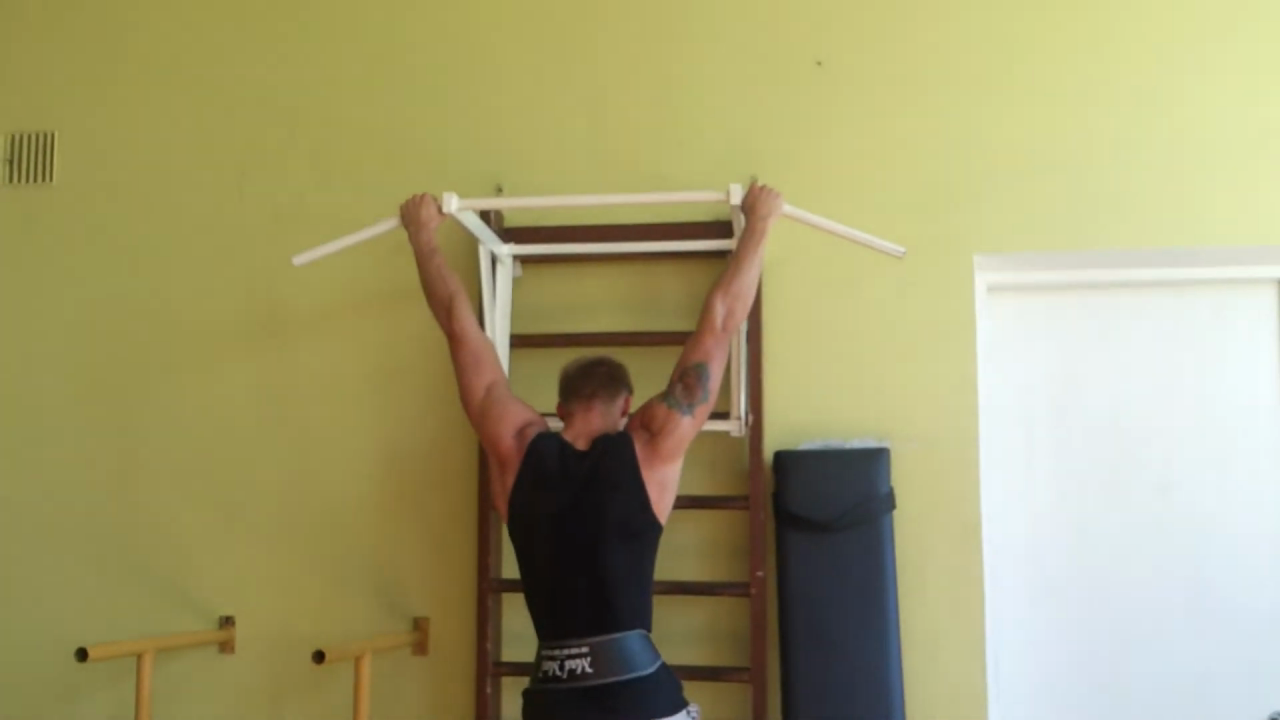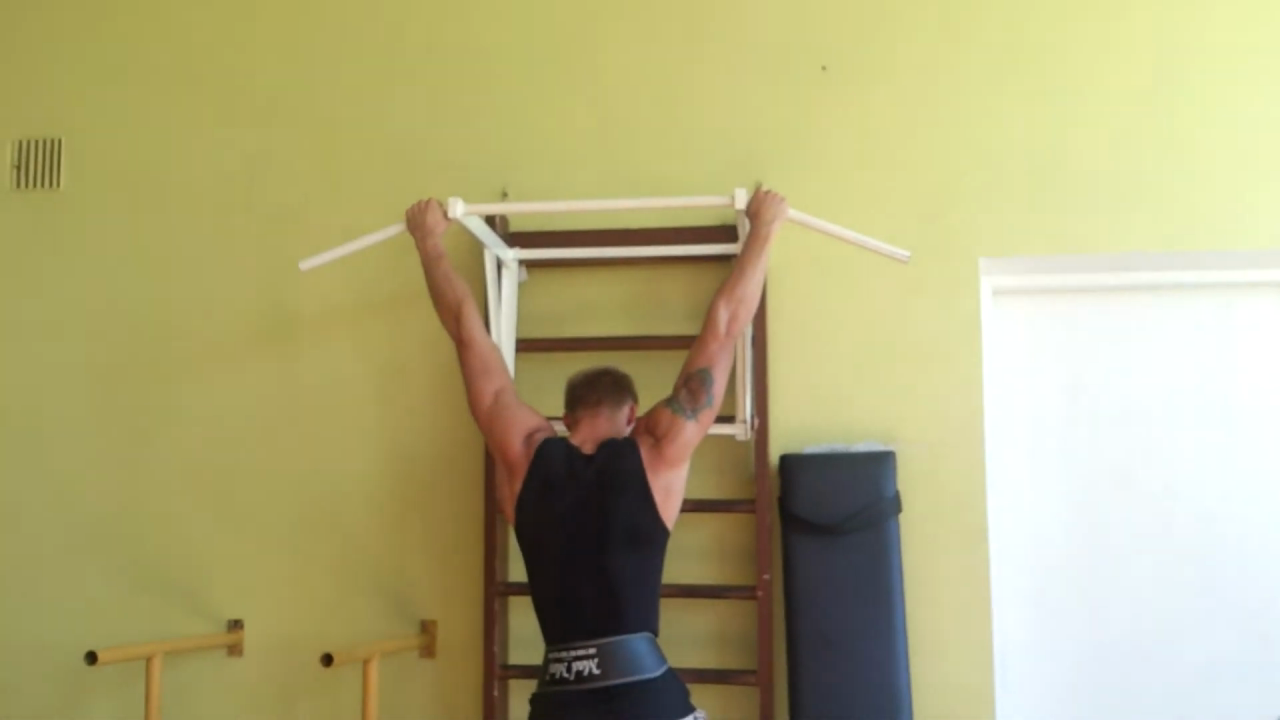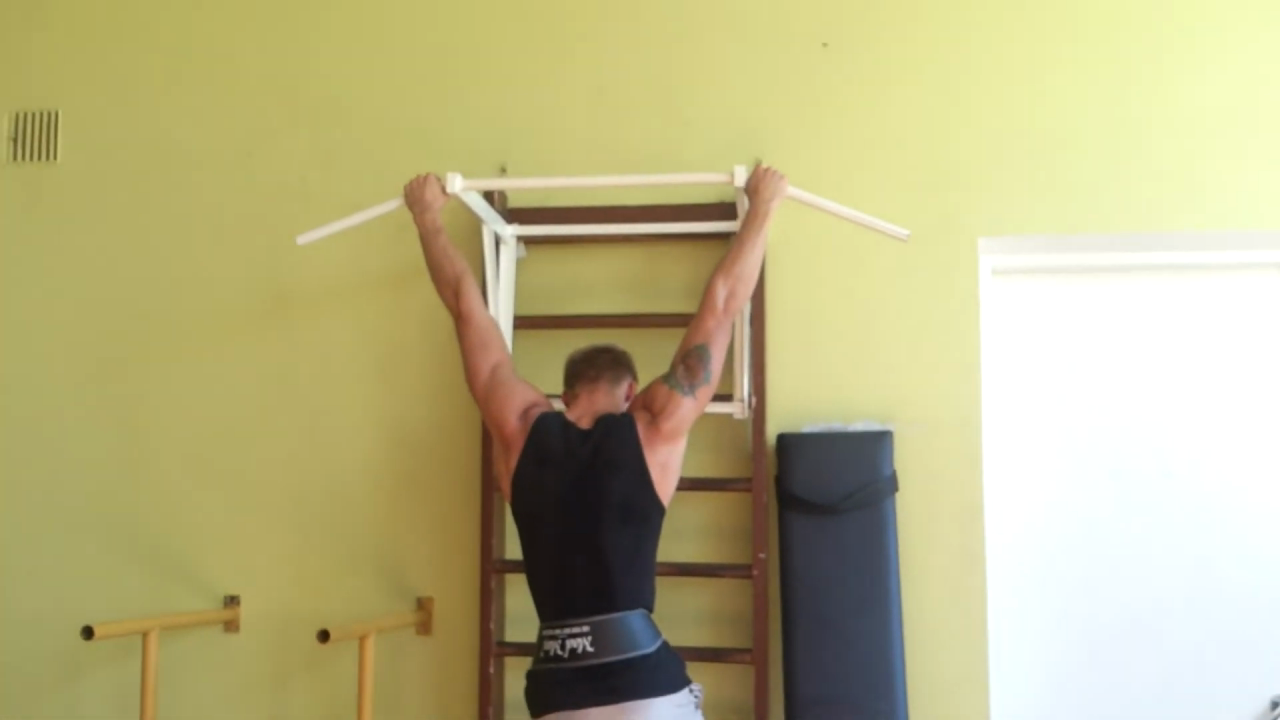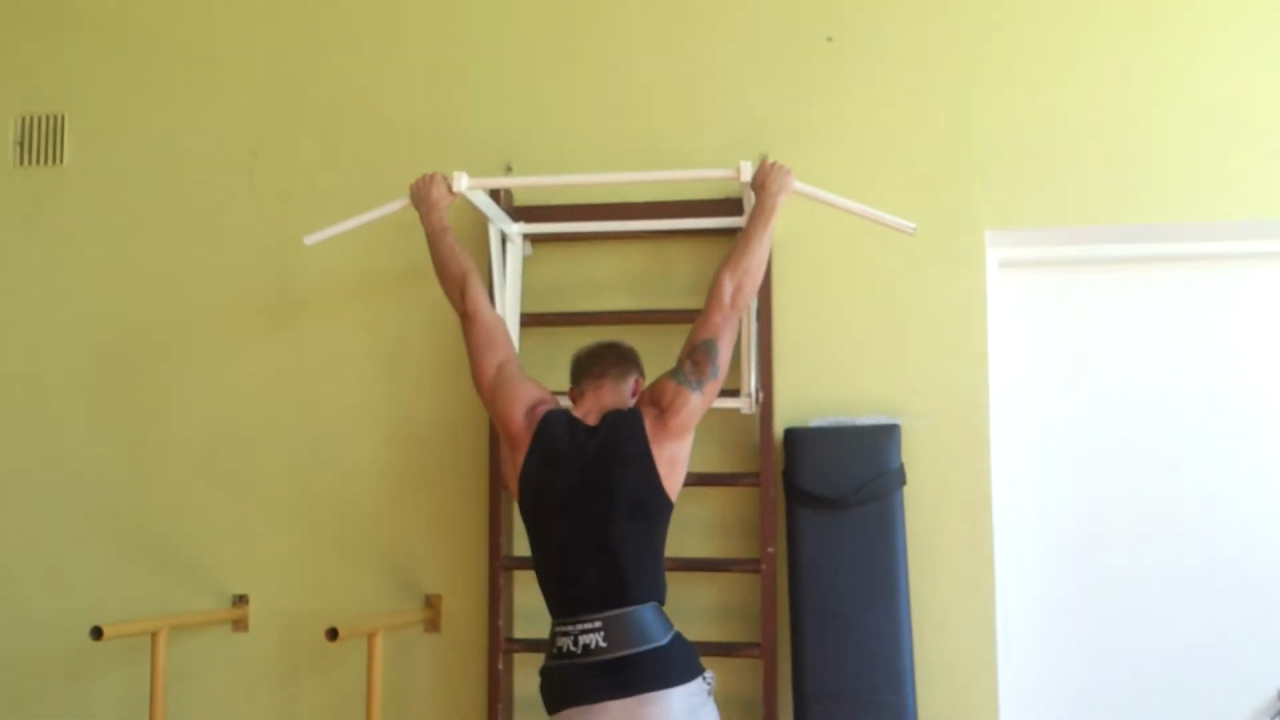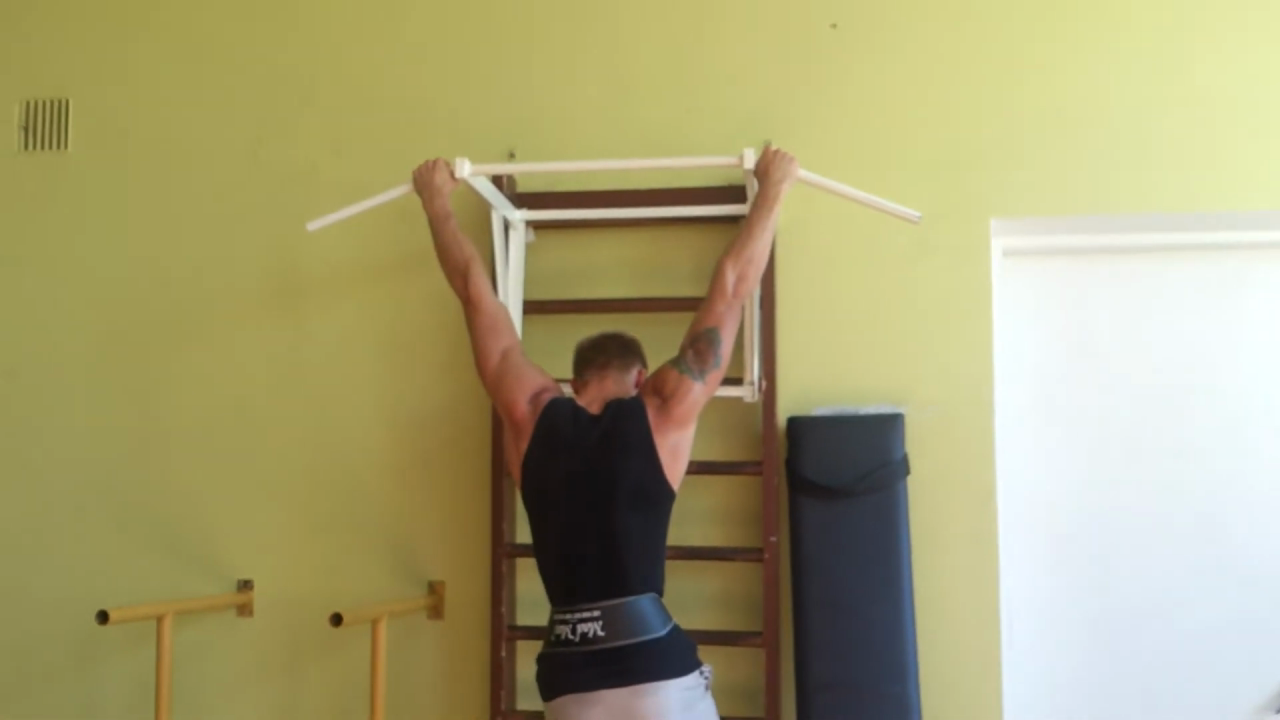
dt=0.3s
person 1, frame 1
left shoulder: (517, 451)
right shoulder: (651, 450)
left elbow: (461, 326)
right elbow: (719, 322)
left wrist: (423, 235)
right wrist: (758, 223)
person 1, frame 2
left shoulder: (524, 456)
right shoulder: (657, 455)
left elbow: (469, 332)
right elbow: (722, 329)
left wrist: (429, 240)
right wrist: (763, 228)
person 1, frame 3
left shoulder: (521, 431)
right shoulder: (655, 429)
left elbow: (467, 306)
right elbow: (720, 305)
left wrist: (426, 216)
right wrist: (763, 205)
person 1, frame 4
left shoulder: (528, 428)
right shoulder: (661, 426)
left elbow: (473, 305)
right elbow: (728, 300)
left wrist: (433, 215)
right wrist: (769, 200)
person 1, frame 5
left shoulder: (531, 415)
right shoulder: (663, 413)
left elbow: (476, 291)
right elbow: (730, 289)
left wrist: (436, 201)
right wrist: (773, 189)
